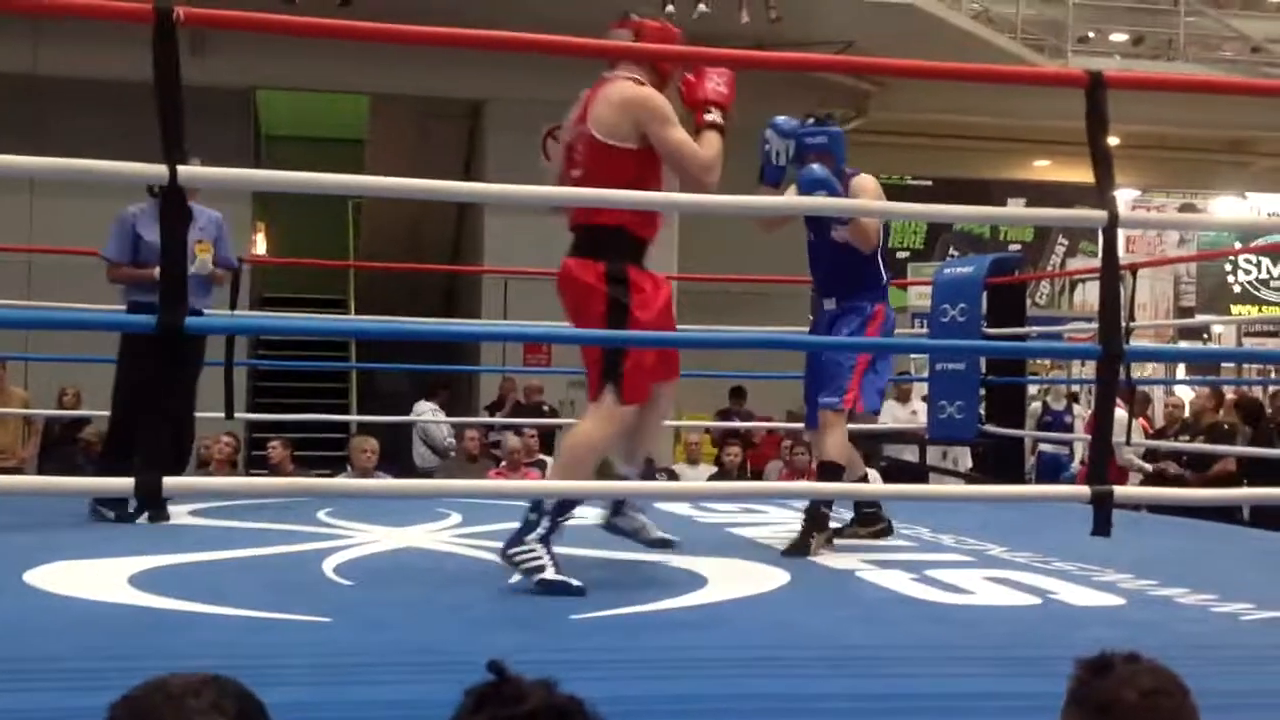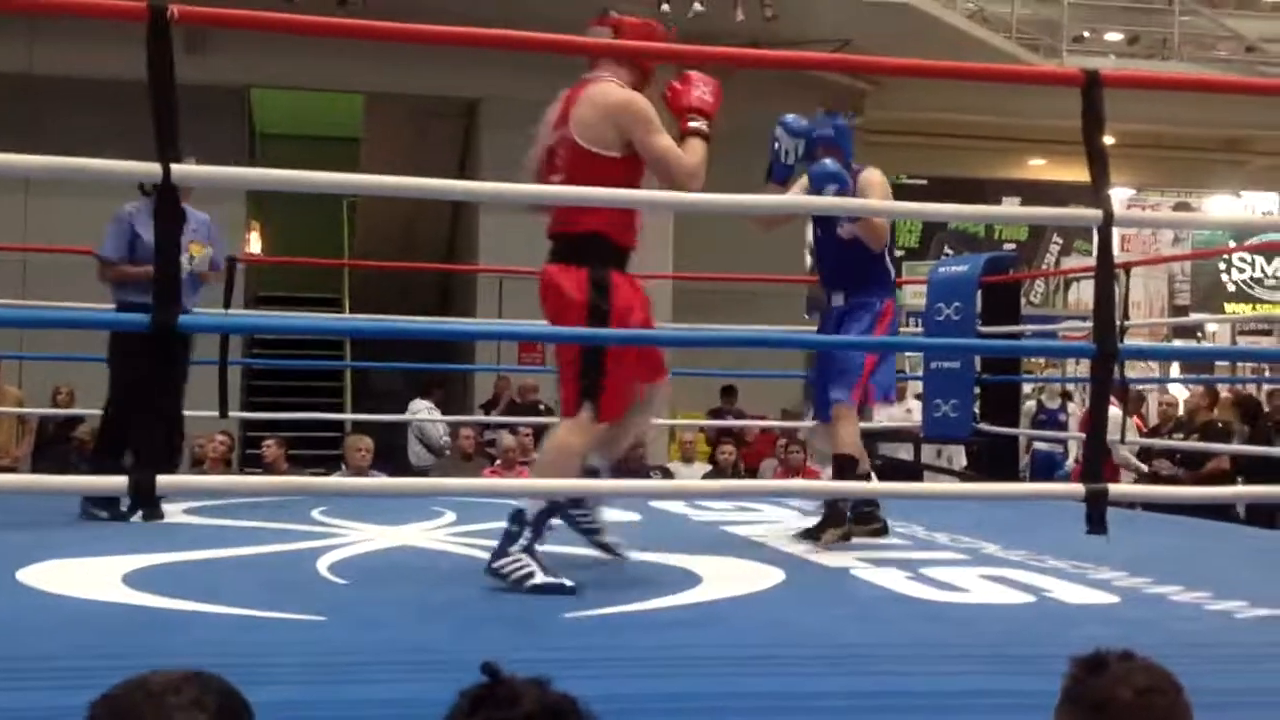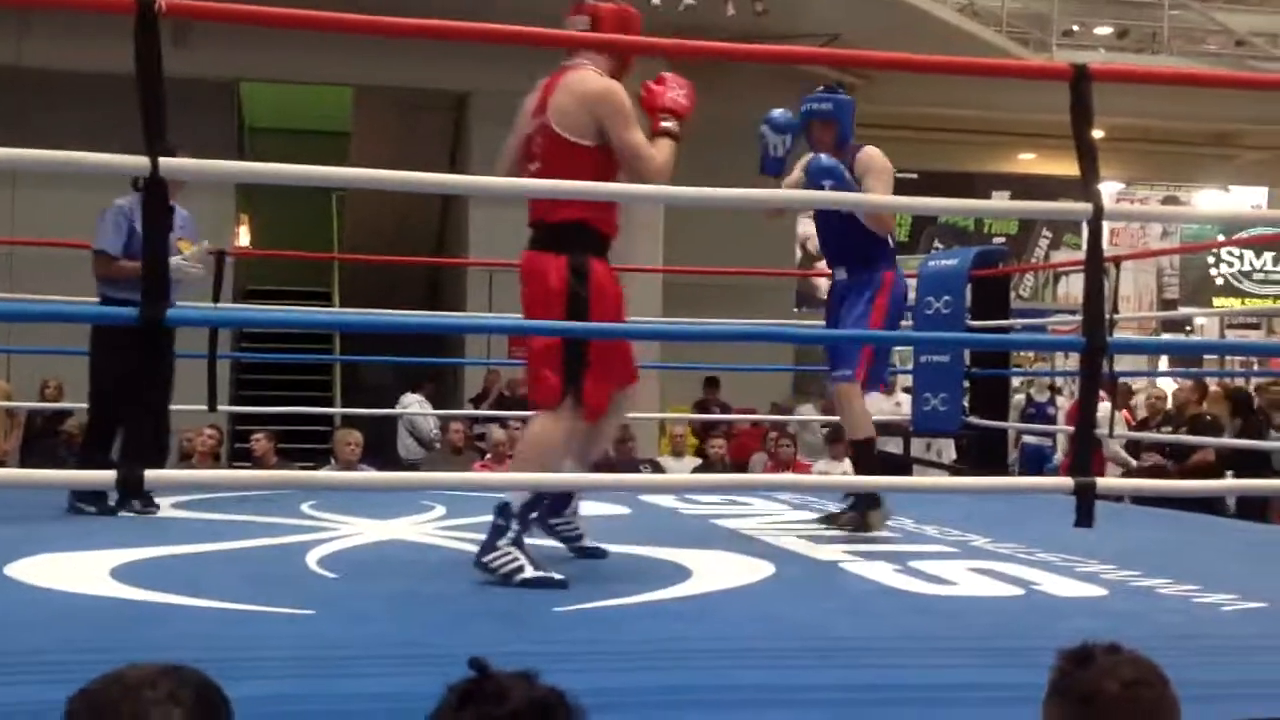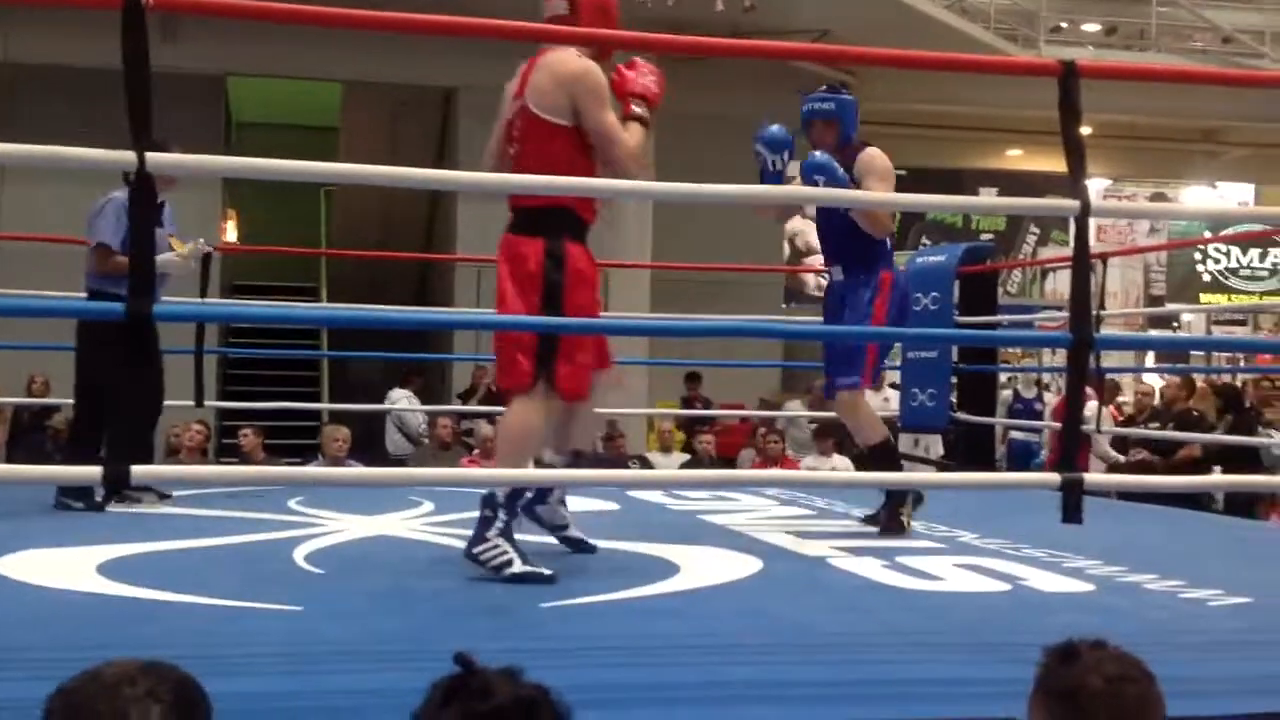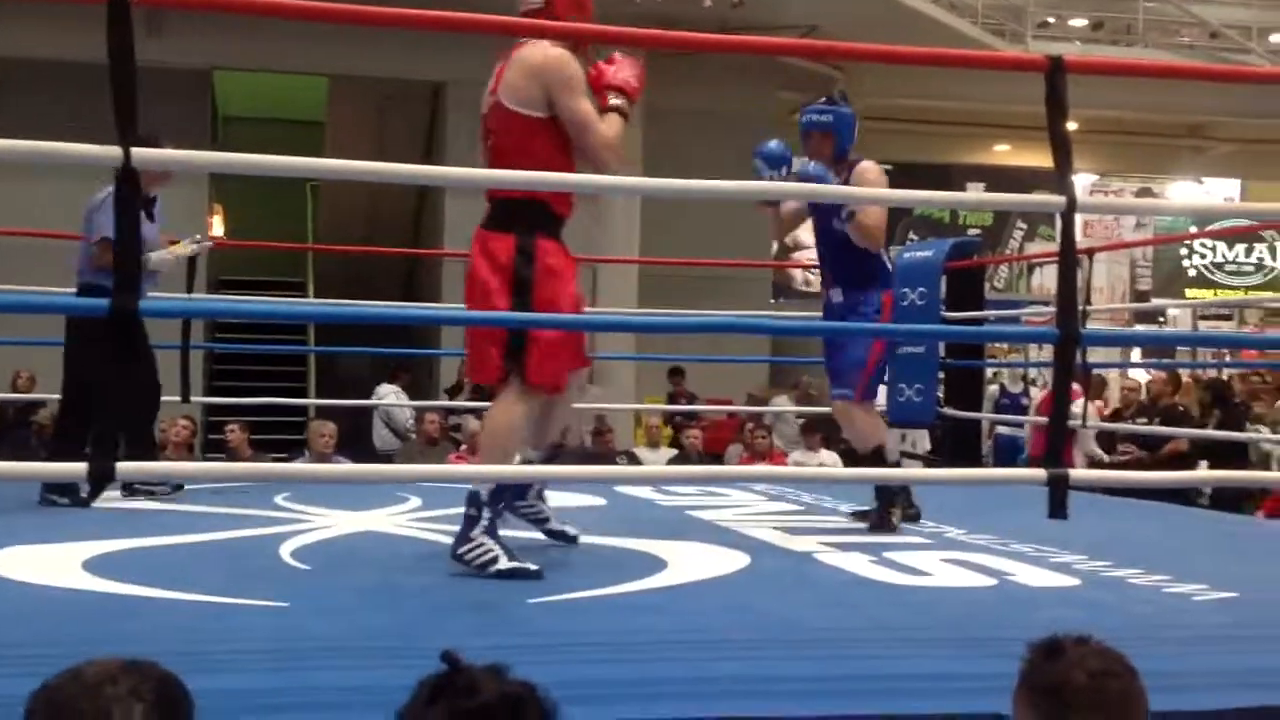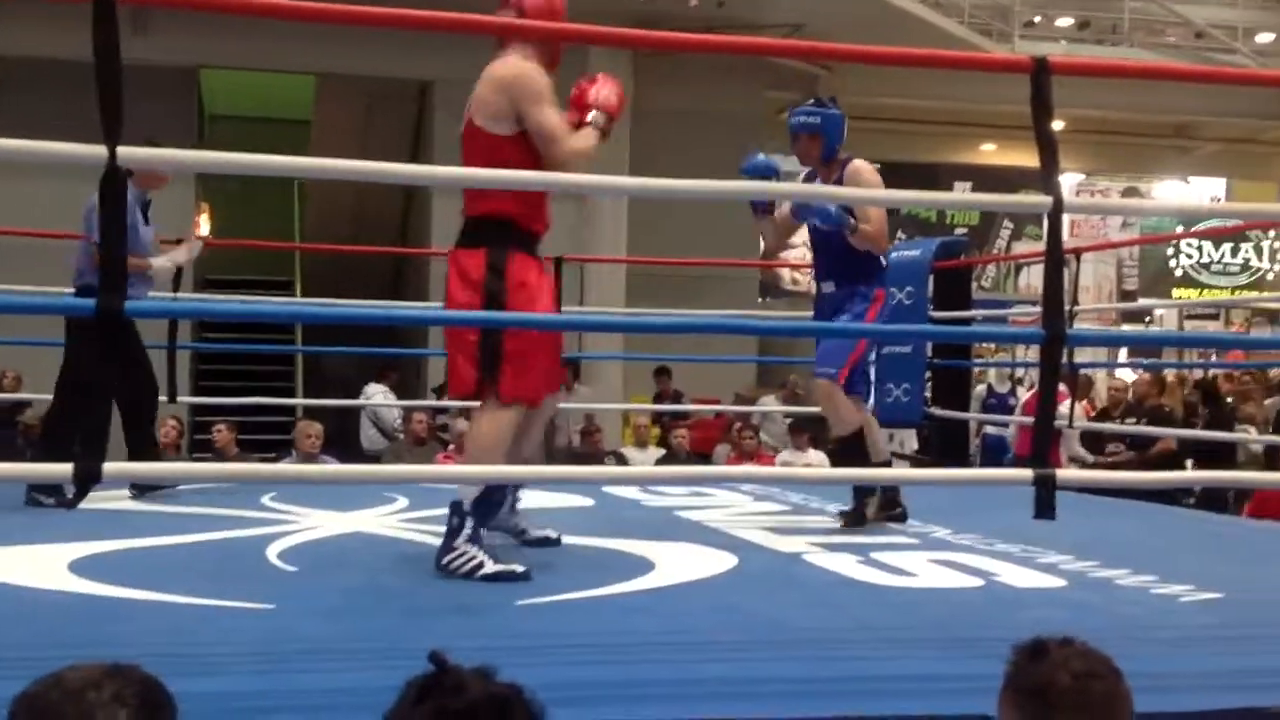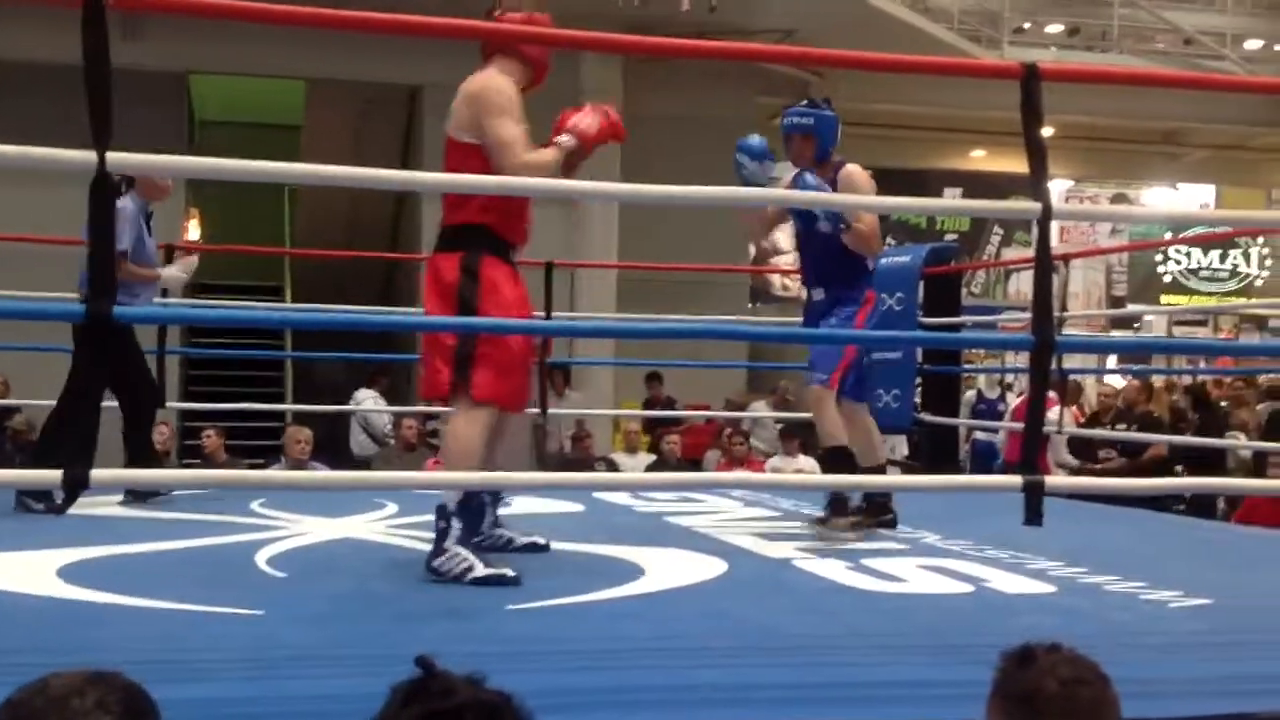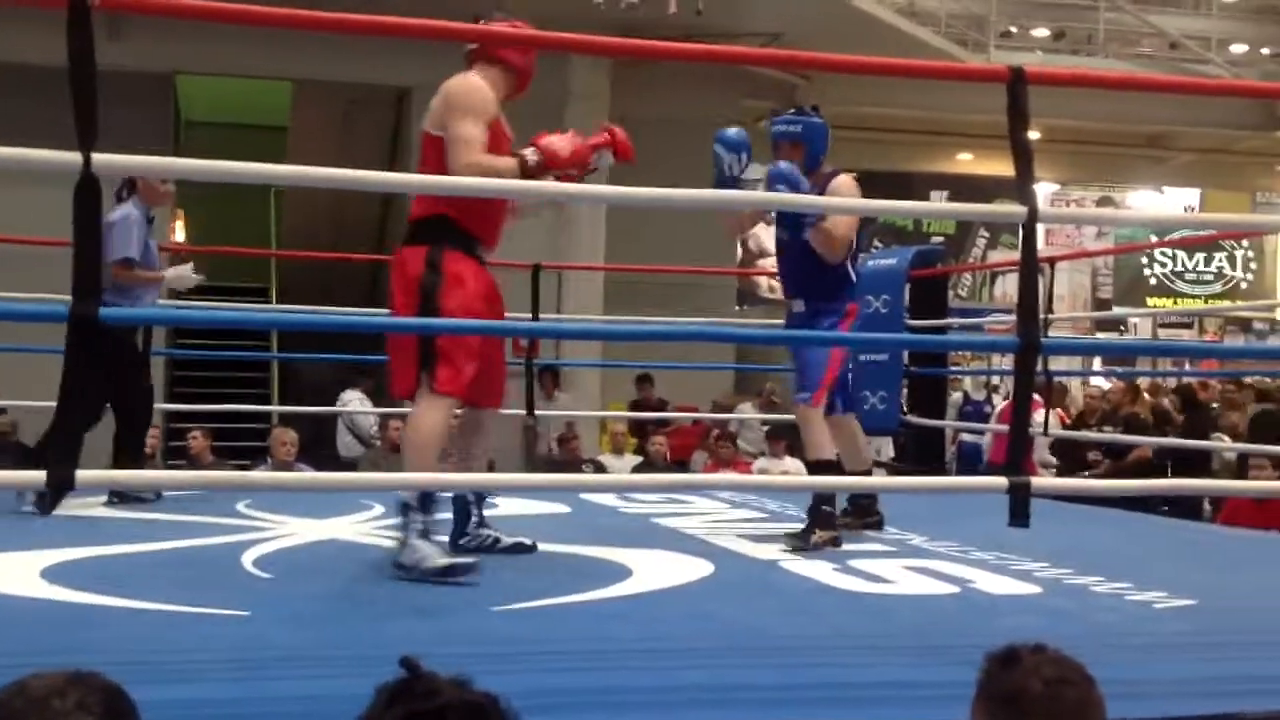
dt=0.1s
person 1, frame 1
left shoulder: (587, 103)
right shoulder: (639, 97)
left elbow: (556, 192)
right elbow: (704, 177)
right wrist: (713, 111)
left hip: (604, 264)
right hip: (612, 269)
left knee: (657, 386)
right knee: (617, 405)
left ankle: (624, 505)
right ankle: (533, 535)
person 1, frame 2
left shoulder: (565, 103)
right shoulder: (624, 102)
right elbow: (687, 181)
right wrist: (697, 119)
left hip: (576, 267)
right hip: (592, 275)
left knee: (646, 385)
right knee: (587, 413)
left ankle: (582, 498)
right ankle: (516, 543)
person 1, frame 3
left shoulder: (543, 92)
right shoulder: (601, 89)
left elbow: (506, 177)
right elbow: (654, 178)
right wrist: (669, 120)
left hip: (554, 255)
right hip: (573, 262)
left knee: (614, 393)
right knee: (567, 405)
left ankle: (556, 505)
right ankle: (502, 537)
person 1, frame 4
left shoulder: (532, 72)
right shoulder: (579, 70)
left elbow: (495, 164)
right elbow: (627, 167)
right wrist: (639, 105)
left hip: (546, 242)
right hip: (550, 246)
left knee: (585, 376)
right knee: (545, 387)
left ankle: (546, 494)
right ankle: (491, 529)
person 1, frame 5
left shoulder: (510, 67)
right shoulder: (554, 61)
right elbow: (605, 157)
right wrist: (619, 97)
left hip: (520, 236)
right hip: (526, 240)
left knee: (565, 372)
right knee: (523, 384)
left ankle: (525, 488)
right ankle: (476, 527)
person 1, frame 6
left shoulder: (502, 83)
right shoulder: (520, 74)
right elbow: (564, 162)
left wrist: (583, 119)
right wrist: (596, 115)
left hip: (511, 258)
right hip: (497, 258)
left knee: (536, 390)
right knee: (504, 397)
left ankle: (499, 507)
right ankle: (459, 539)
person 1, frame 7
left shoulder: (492, 95)
right shoulder: (492, 88)
left elbow: (515, 178)
right elbow: (519, 171)
left wrist: (574, 143)
right wrist: (573, 139)
left hip: (488, 264)
right hip: (474, 264)
left knee: (506, 398)
right knee: (478, 399)
left ankle: (480, 520)
right ankle: (449, 541)
person 1, frame 8
left shoulder: (485, 109)
right shoulder: (465, 89)
left elbow: (505, 190)
right elbow: (465, 174)
left wrist: (582, 157)
right wrist: (539, 157)
left hip: (467, 263)
right hip: (439, 261)
left knee: (482, 396)
right knee: (440, 391)
right ankle: (413, 528)
person 2, frame 1
left shoulder: (862, 185)
right shoulder: (805, 188)
left elbow: (868, 240)
right elbow: (766, 222)
left wrist: (834, 200)
right wrist: (772, 170)
left hip: (864, 314)
right hip: (827, 314)
left knee: (831, 413)
right knee: (822, 426)
left ankle: (817, 523)
right ankle: (871, 515)
person 2, frame 2
left shoulder: (869, 180)
right shoulder: (809, 182)
left elbow: (880, 238)
right elbow: (767, 219)
left wrist: (849, 199)
right wrist: (781, 169)
left hip: (872, 309)
right hip: (837, 310)
left knee: (843, 408)
right knee: (828, 418)
left ankle: (836, 512)
right ankle: (867, 513)
person 2, frame 3
left shoulder: (868, 158)
right shoulder: (811, 163)
left elbow: (885, 224)
left wrist: (848, 192)
right wrist: (772, 160)
left hip: (874, 283)
right hip: (843, 285)
left knee: (846, 384)
right knee: (846, 390)
left ankle: (867, 497)
right ankle: (867, 495)
person 2, frame 4
left shoulder: (870, 160)
right shoulder: (815, 165)
left elbow: (882, 225)
right elbow: (777, 214)
left wrist: (841, 189)
right wrist: (772, 176)
left hip: (874, 286)
right hip: (841, 287)
left knee: (851, 393)
right knee: (843, 398)
left ankle: (901, 492)
right ankle: (894, 494)
person 2, frame 5
left shoulder: (865, 173)
right shoulder: (817, 176)
left elbow: (873, 239)
right elbow: (779, 230)
left wrist: (839, 205)
left hip: (871, 301)
right hip: (839, 301)
left knee: (847, 404)
right knee: (853, 405)
left ankle: (889, 495)
right ankle: (898, 498)
person 2, frame 6
left shoulder: (859, 173)
right shoulder: (807, 183)
left elbow: (879, 242)
right elbow: (773, 241)
left wrist: (838, 220)
right wrist: (760, 202)
left hip: (865, 296)
right hip: (832, 298)
left knee: (827, 385)
right knee: (850, 397)
left ankle: (866, 489)
right ankle: (888, 498)
person 2, frame 7
left shoulder: (852, 177)
right shoulder: (796, 182)
left elbow: (871, 244)
right elbow: (758, 231)
left wrist: (834, 217)
right wrist: (753, 186)
left hip: (854, 301)
right hip: (821, 303)
left knee: (821, 391)
right knee: (850, 403)
left ankle: (842, 503)
right ankle: (879, 503)
person 2, frame 8
left shoulder: (840, 186)
right shoulder: (781, 184)
left elbow: (836, 250)
right elbow: (734, 224)
left wrist: (805, 207)
right wrist: (728, 177)
left hip: (836, 312)
right hip: (803, 313)
left knee: (810, 407)
right knee: (837, 411)
left ankle: (824, 518)
right ankle: (865, 506)
person 3, frame 1
left shoulder: (212, 220)
right shoulder: (134, 217)
left elbow: (223, 276)
right elbow: (114, 272)
left wrist: (207, 269)
right wrist: (157, 273)
left knee: (178, 412)
right knee: (131, 408)
left ankle: (155, 497)
right ankle: (109, 495)
person 3, frame 2
left shoulder: (201, 221)
right shoulder: (131, 216)
left elbow: (211, 274)
right elbow: (107, 271)
left wrist: (202, 267)
right wrist: (160, 270)
left hip: (176, 325)
left knee: (166, 412)
right knee: (124, 409)
left ankle: (146, 495)
right ankle: (98, 496)
person 3, frame 3
left shoulder: (181, 217)
right shoulder: (124, 210)
left elbow: (185, 267)
right elbow: (104, 267)
left wrist: (190, 263)
left knee: (153, 405)
right knee: (110, 404)
left ankle: (136, 489)
right ankle: (86, 490)
person 3, frame 4
left shoulder: (163, 211)
right shoulder: (118, 204)
right elbow: (103, 262)
left wrist: (183, 257)
right wrist: (157, 262)
left knee: (147, 396)
right knee: (98, 400)
left ankle: (130, 480)
right ankle: (73, 487)
person 3, frame 5
left shoulder: (151, 205)
right shoulder: (114, 198)
right elbow: (104, 256)
left wrist: (178, 253)
right wrist: (150, 260)
left knee: (144, 389)
right knee: (85, 395)
right ankle: (58, 483)
person 3, frame 6
left shoulder: (142, 205)
right elbow: (104, 256)
left wrist: (177, 255)
right wrist: (154, 264)
left hip: (116, 313)
right hip: (96, 311)
left knee: (141, 390)
right knee: (81, 396)
right ankle: (44, 480)
person 3, frame 7
left shoulder: (140, 216)
right shoulder: (124, 210)
right elbow: (113, 267)
left wrist: (173, 270)
right wrist: (162, 276)
left hip: (117, 321)
right hip: (103, 319)
left knee: (142, 397)
right knee: (80, 404)
right ankle: (36, 486)
person 3, frame 8
left shoulder: (141, 220)
right shoulder: (128, 218)
right elbow: (118, 272)
left wrist: (170, 276)
right wrist: (164, 278)
left hip: (122, 324)
right hip: (111, 323)
left knee: (137, 403)
right knee: (84, 408)
